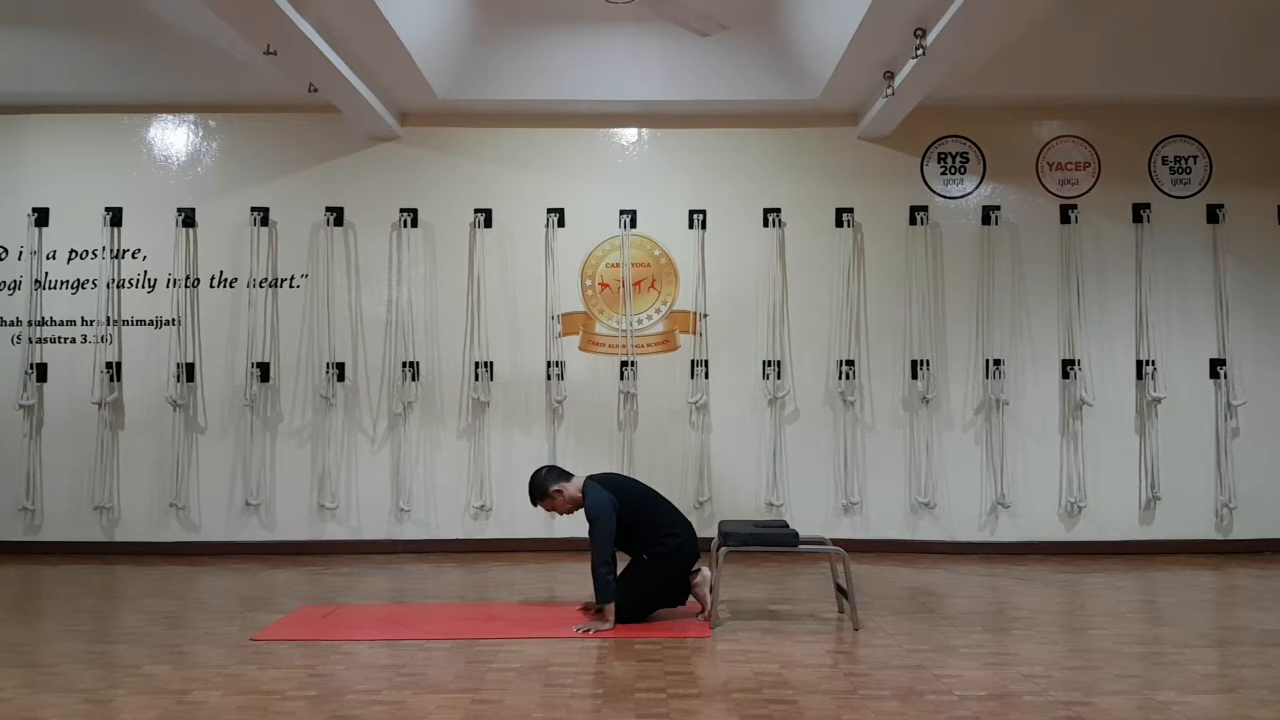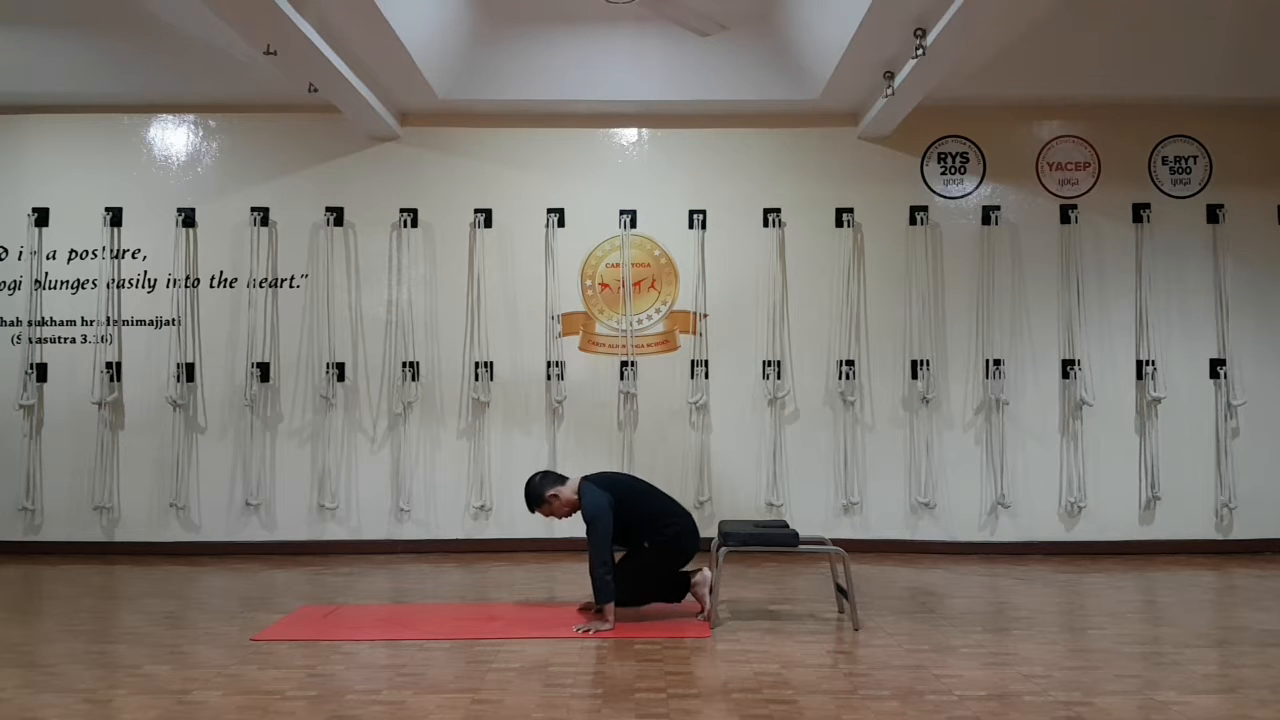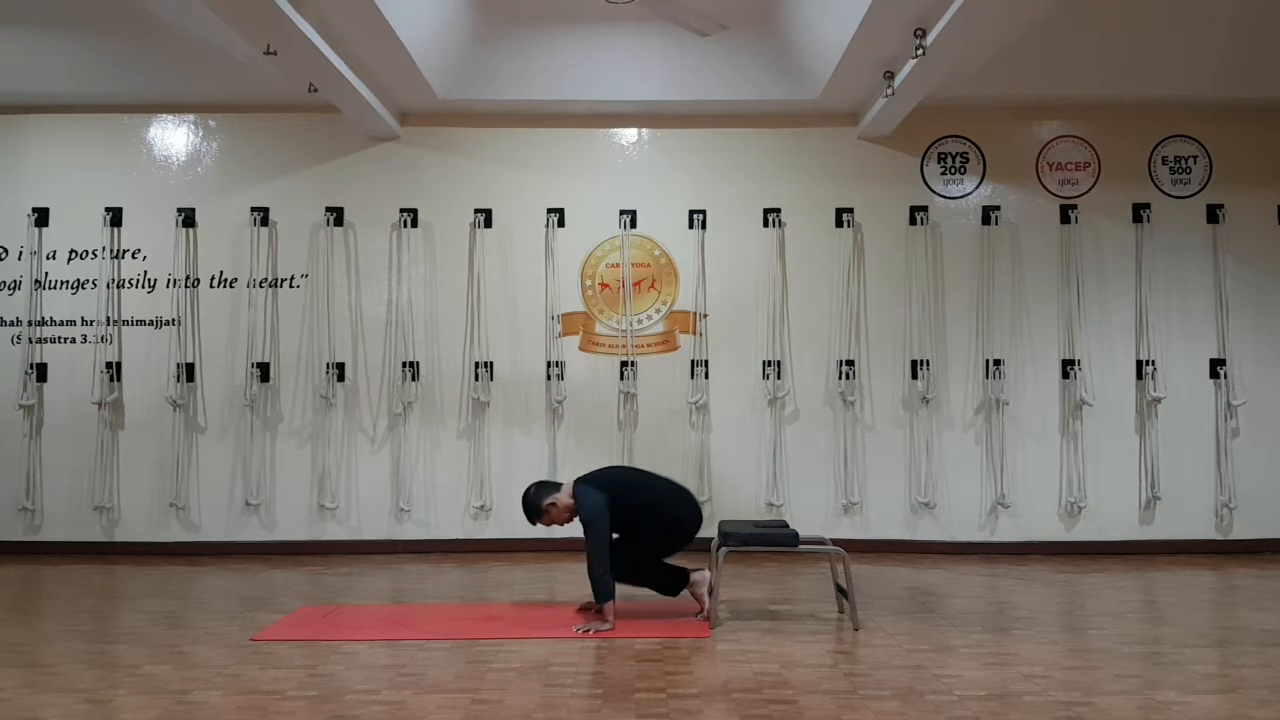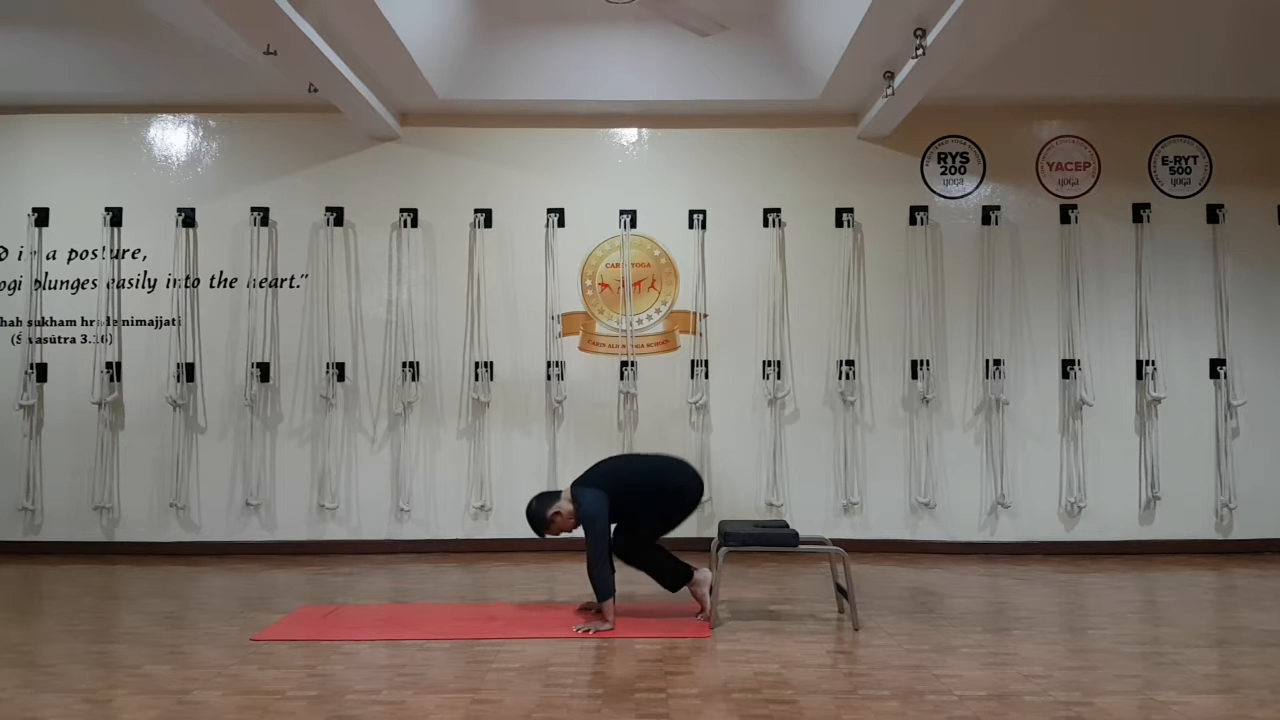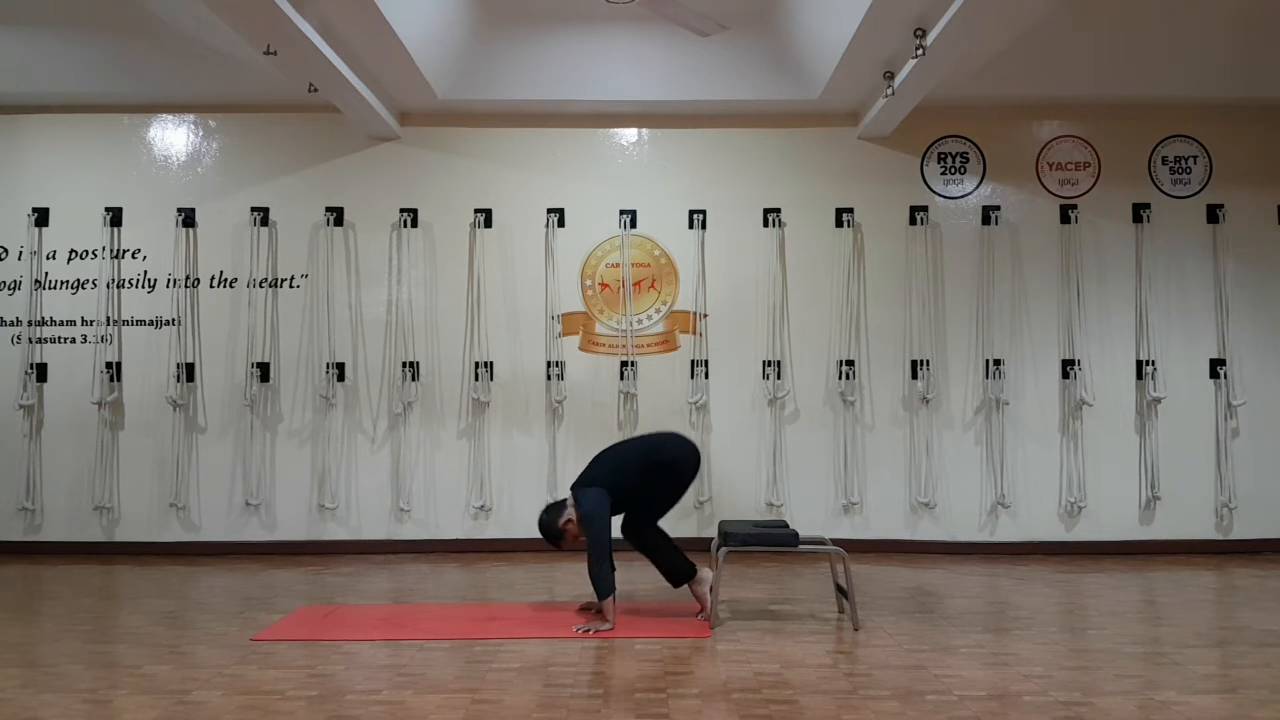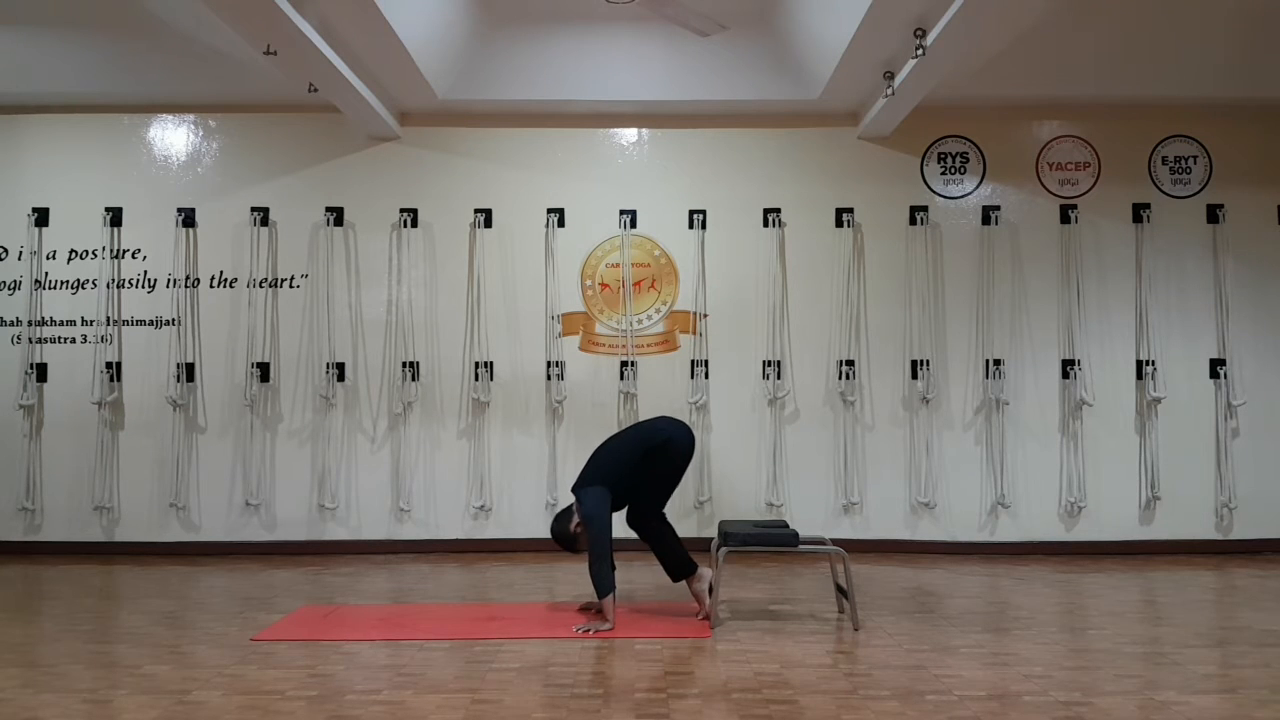
dt=0.2s
person 1, frame 1
left shoulder: (597, 501)
right shoulder: (596, 490)
left elbow: (602, 560)
right elbow: (606, 553)
left wrist: (608, 619)
right wrist: (604, 602)
left hip: (674, 547)
right hip: (673, 542)
left knee: (624, 611)
right knee: (622, 596)
left ankle: (692, 584)
right ankle: (692, 578)
person 1, frame 2
left shoulder: (593, 502)
right shoulder: (590, 490)
left elbow: (600, 560)
right elbow: (603, 554)
left wrist: (607, 619)
right wrist: (604, 602)
left hip: (674, 536)
right hip: (674, 531)
left knee: (623, 587)
right knee: (622, 579)
left ankle: (693, 582)
right ankle: (693, 579)
person 1, frame 3
left shoulder: (590, 504)
right shoulder: (585, 494)
left elbow: (598, 560)
right elbow: (601, 556)
left wrist: (607, 619)
right wrist: (604, 603)
left hip: (678, 513)
right hip: (675, 509)
left knee: (620, 562)
right knee: (619, 556)
left ankle: (692, 580)
right ankle: (692, 578)
person 1, frame 4
left shoulder: (589, 505)
right shoulder: (583, 498)
left elbow: (597, 559)
right elbow: (601, 552)
left wrist: (608, 619)
right wrist: (605, 605)
left hip: (680, 484)
right hip: (673, 480)
left knee: (627, 543)
right knee: (631, 541)
left ankle: (693, 579)
right ankle: (693, 577)
person 1, frame 5
left shoulder: (590, 505)
right shoulder: (587, 499)
left elbow: (598, 560)
right elbow: (602, 553)
left wrist: (608, 619)
right wrist: (605, 602)
left hip: (676, 456)
right hip: (667, 454)
left knee: (638, 529)
right knee: (638, 528)
left ankle: (695, 578)
right ankle: (694, 577)
person 1, frame 6
left shoulder: (591, 505)
right shoulder: (591, 498)
left elbow: (599, 558)
right elbow: (602, 553)
left wrist: (608, 619)
right wrist: (605, 603)
left hip: (670, 439)
right hip: (664, 438)
left knee: (644, 519)
right knee: (641, 518)
left ankle: (695, 576)
right ankle: (694, 575)
